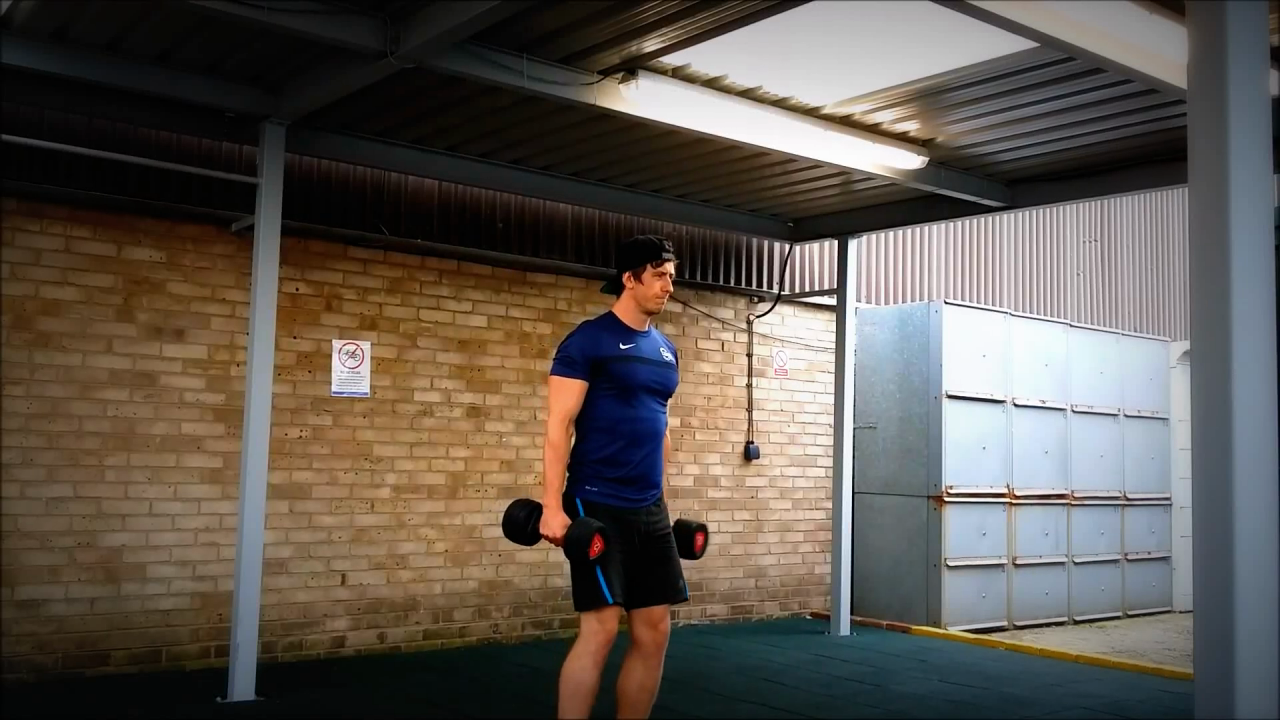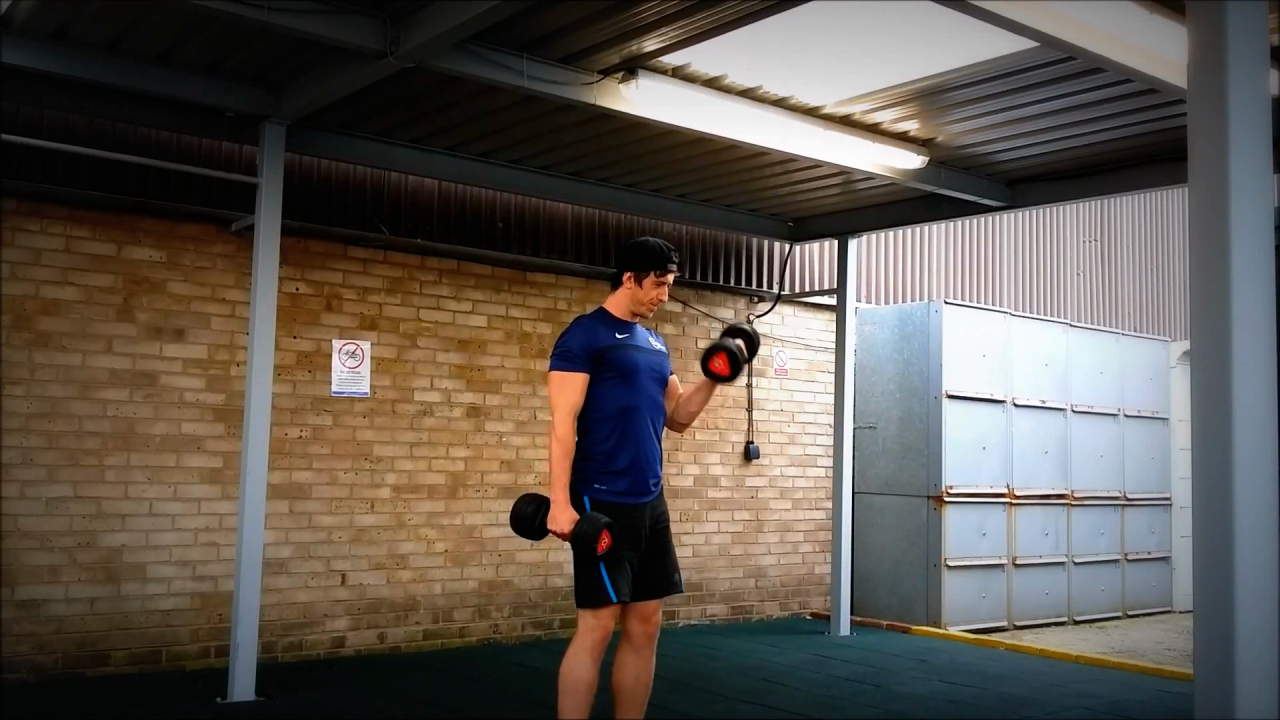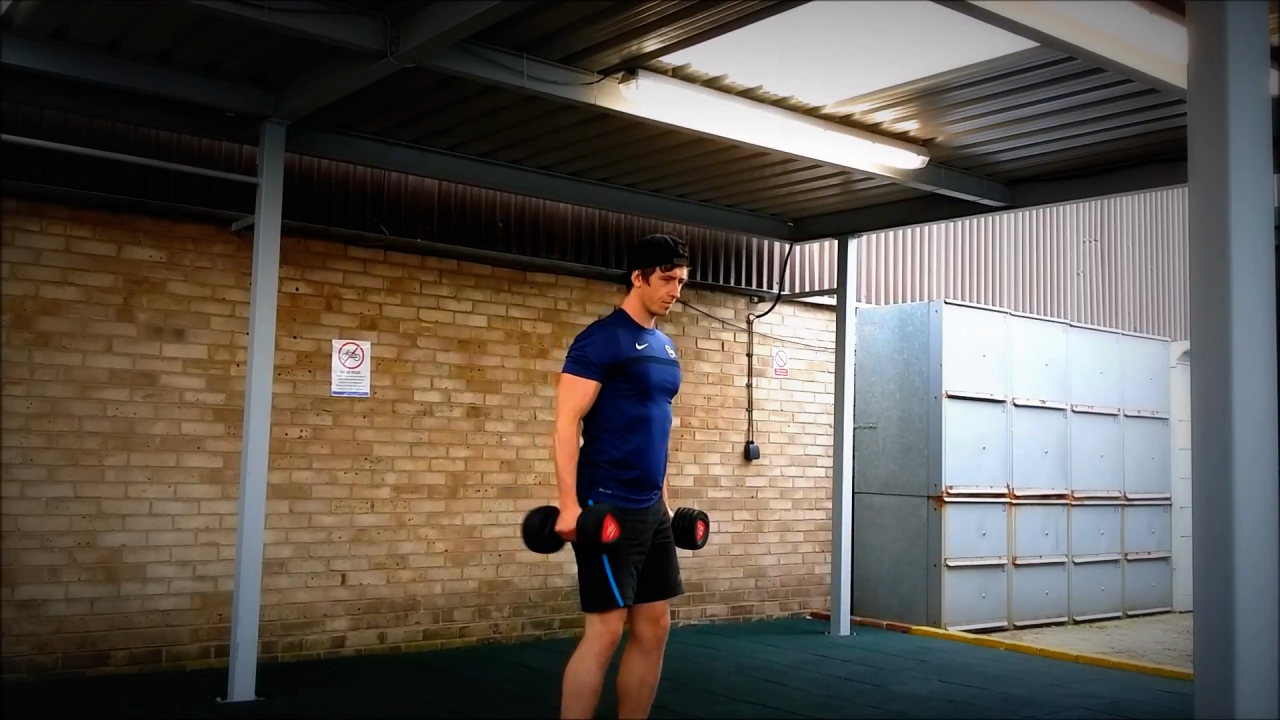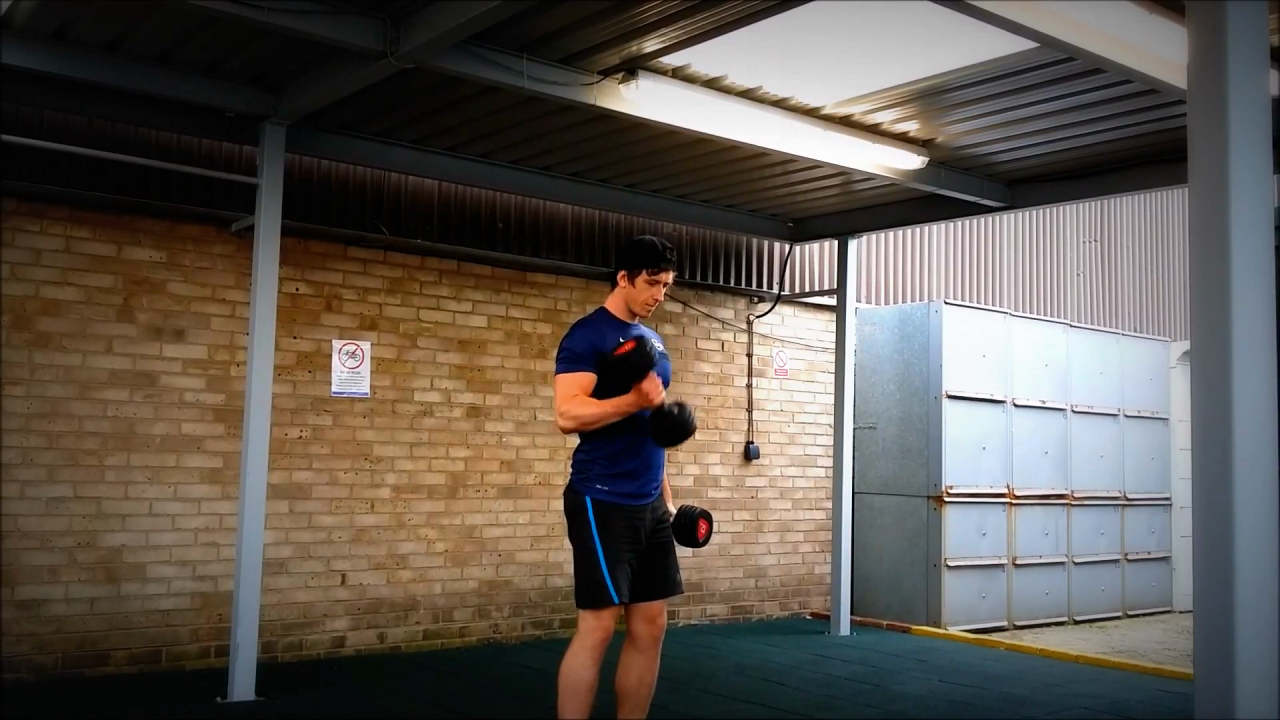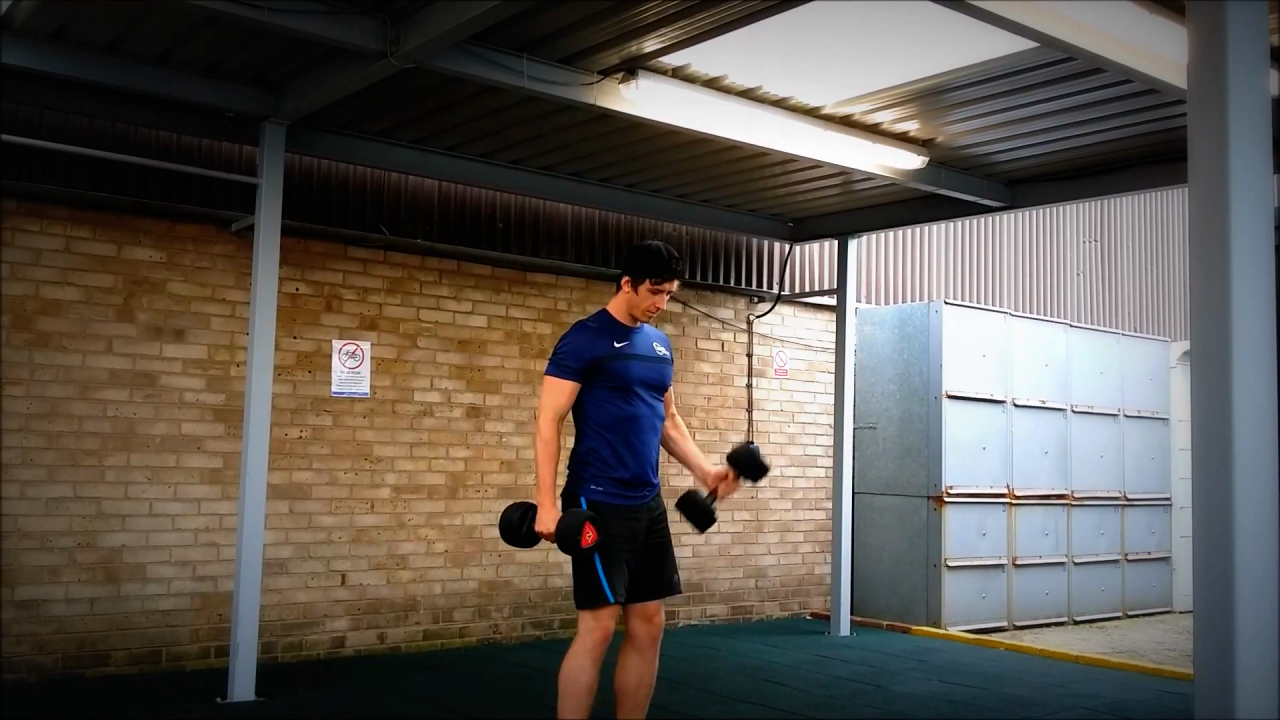
dt=1s
person 1, frame 1
left shoulder: (665, 350)
right shoulder: (588, 341)
right elbow: (559, 426)
right wrist: (552, 506)
left hip: (650, 509)
right hip: (596, 505)
left knee: (653, 633)
right knee: (600, 630)
person 1, frame 2
left shoulder: (653, 342)
right shoulder: (584, 335)
left elbow: (678, 417)
right elbow: (563, 421)
left wrist: (714, 377)
right wrist: (560, 501)
left hip: (650, 500)
right hip: (602, 501)
left knee: (644, 625)
right knee: (597, 625)
person 1, frame 3
left shoulder: (665, 347)
right shoulder: (602, 339)
right elbow: (567, 422)
left wrist: (663, 498)
right wrist: (569, 503)
left hip: (649, 507)
right hip: (606, 505)
left knee: (654, 628)
right knee: (606, 630)
person 1, frame 4
left shoulder: (650, 340)
right shoulder: (589, 334)
right elbow: (567, 414)
left wrist: (666, 495)
right wrist: (634, 400)
left hip: (647, 503)
right hip: (602, 501)
left knee: (650, 626)
right knee: (598, 627)
person 1, frame 5
left shoulder: (658, 344)
right shoulder: (585, 339)
right elbow: (548, 420)
left wrist: (704, 471)
right wrist: (547, 502)
left hip: (648, 503)
right hip: (600, 503)
left knee: (648, 626)
right knee: (598, 627)
